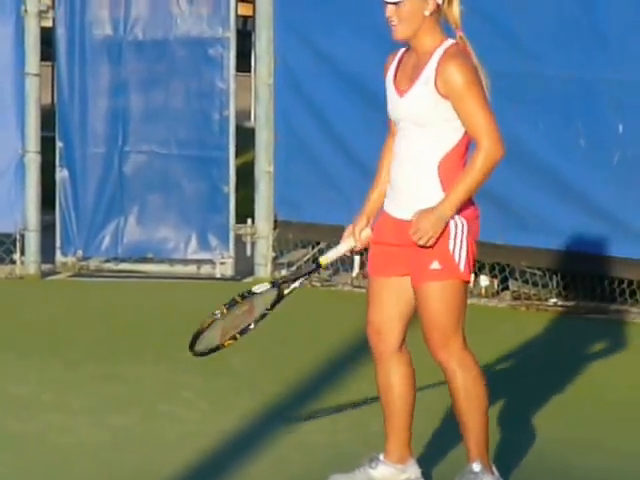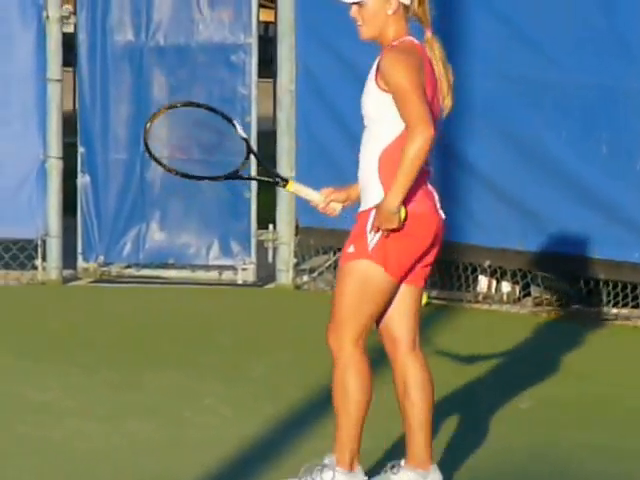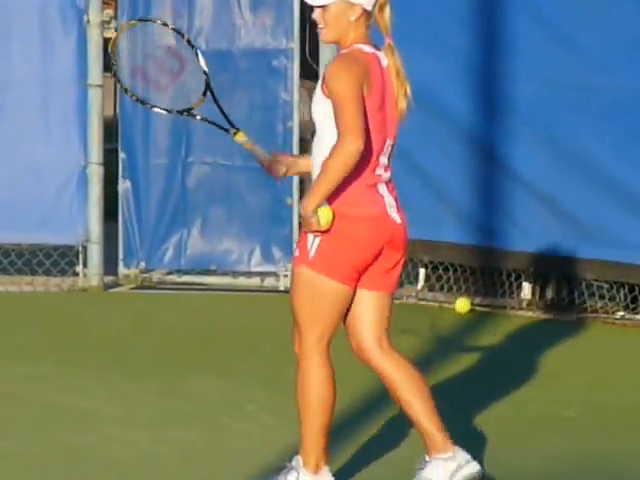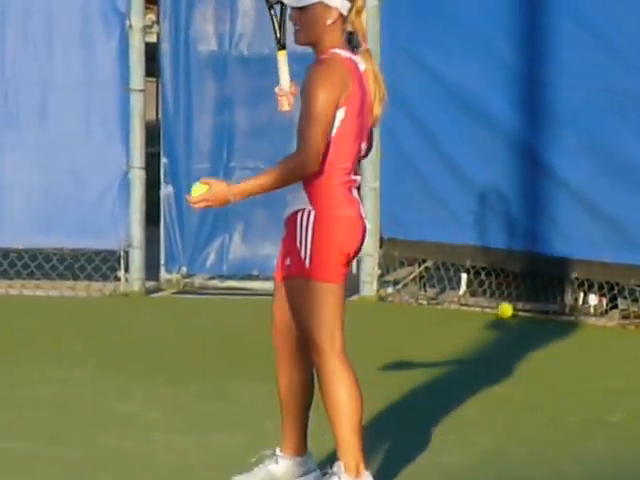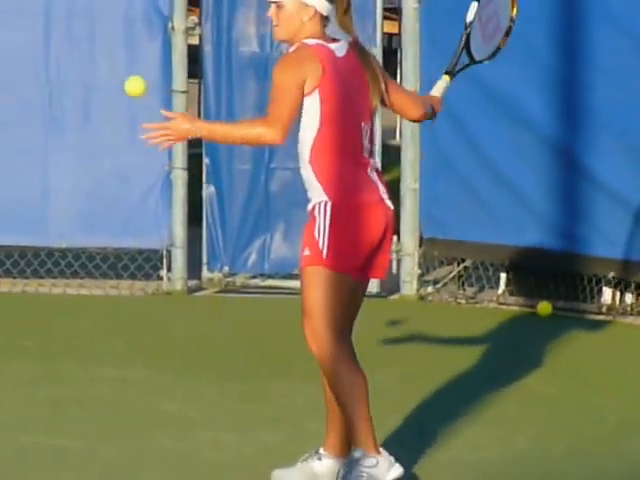
dt=0.5s
person 1, frame 1
left shoulder: (454, 64)
right shoulder: (397, 63)
left elbow: (491, 148)
left wrist: (442, 211)
right wrist: (368, 211)
left hip: (444, 225)
right hip: (396, 221)
left knee: (447, 348)
right knee: (383, 338)
person 1, frame 2
left shoulder: (398, 57)
right shoulder: (420, 58)
left elbow: (422, 133)
left wrist: (387, 202)
right wrist: (355, 191)
left hip: (392, 223)
right hip: (416, 215)
left knee: (343, 340)
right knee: (400, 345)
person 1, frame 3
left shoulder: (345, 66)
right shoulder: (389, 66)
left elbow: (352, 143)
left wrist: (313, 199)
right wrist: (300, 164)
left hip: (345, 223)
right hip: (385, 219)
left knee: (309, 346)
right knee: (374, 348)
person 1, frame 4
left shoulder: (326, 71)
right shoulder: (361, 69)
left elbow: (306, 161)
left wrist: (235, 191)
left hip: (317, 221)
right hip: (342, 217)
left knee: (327, 354)
right knee: (286, 341)
person 1, frame 5
left shoulder: (298, 60)
right shoulder: (356, 57)
left elbow: (275, 131)
right elbow: (415, 108)
left wrist: (196, 130)
right wrist: (430, 104)
left hip: (339, 209)
right hip: (371, 207)
left knee: (324, 339)
right knee: (333, 340)
